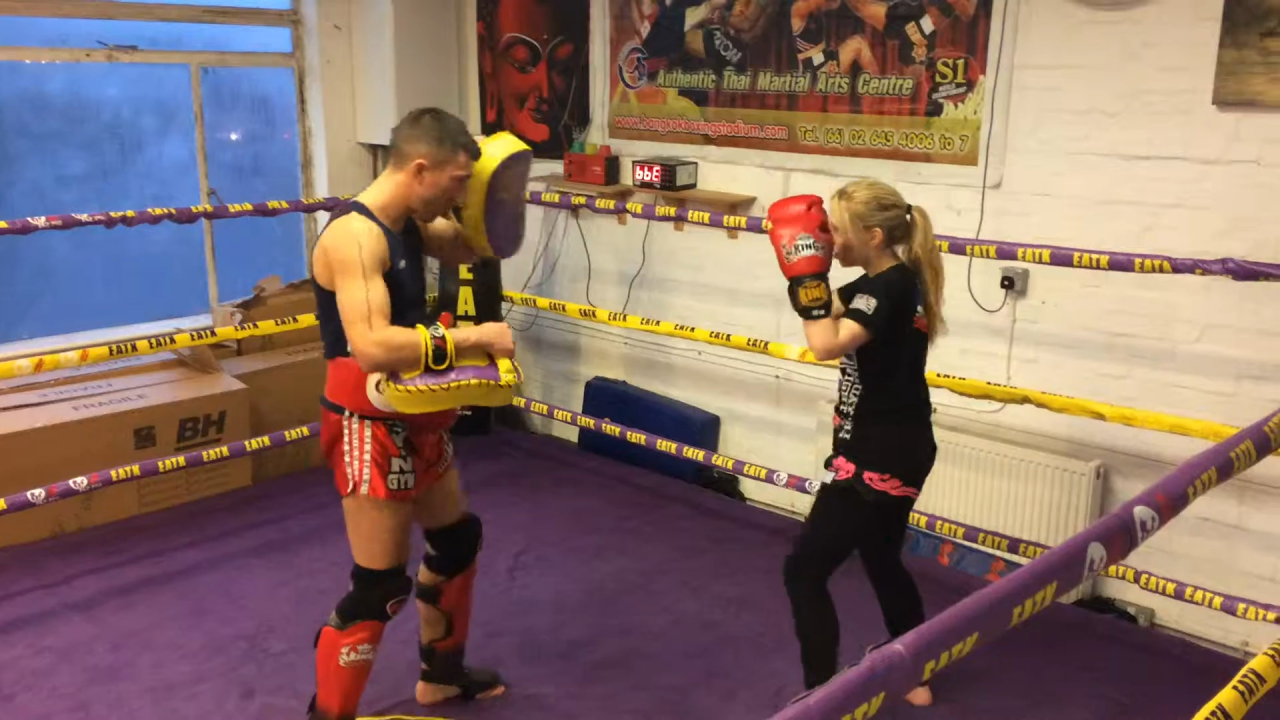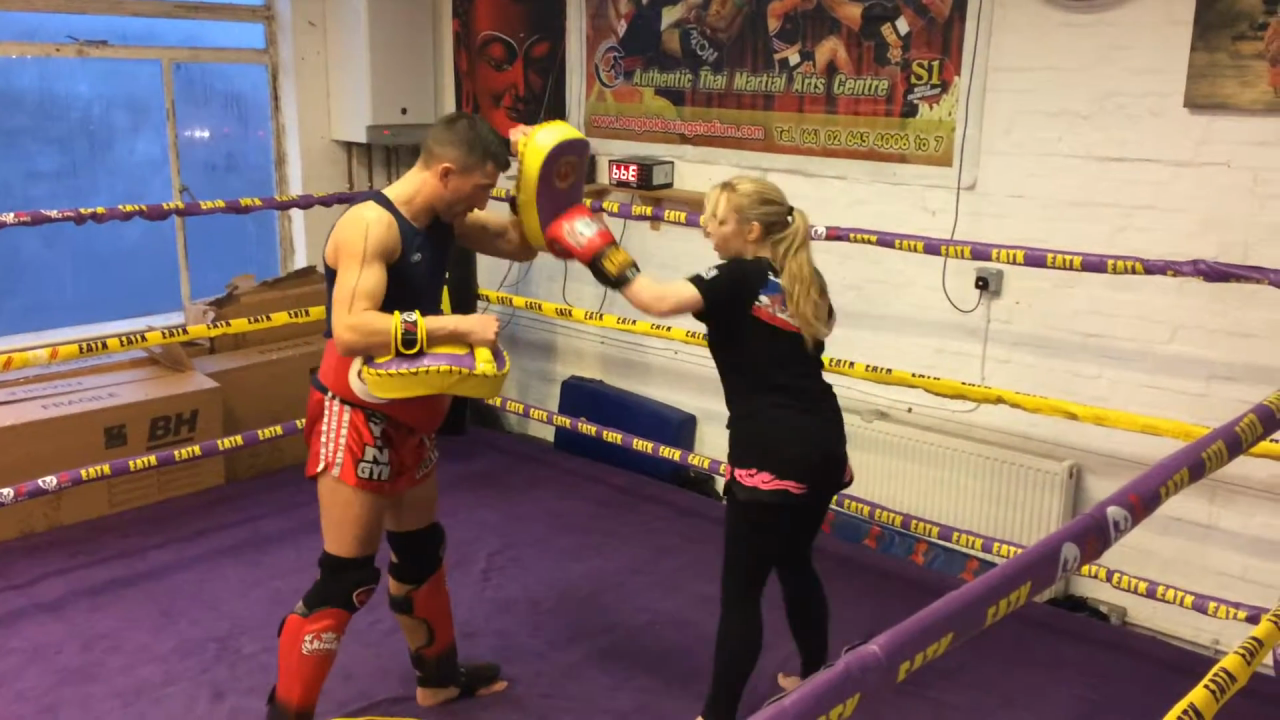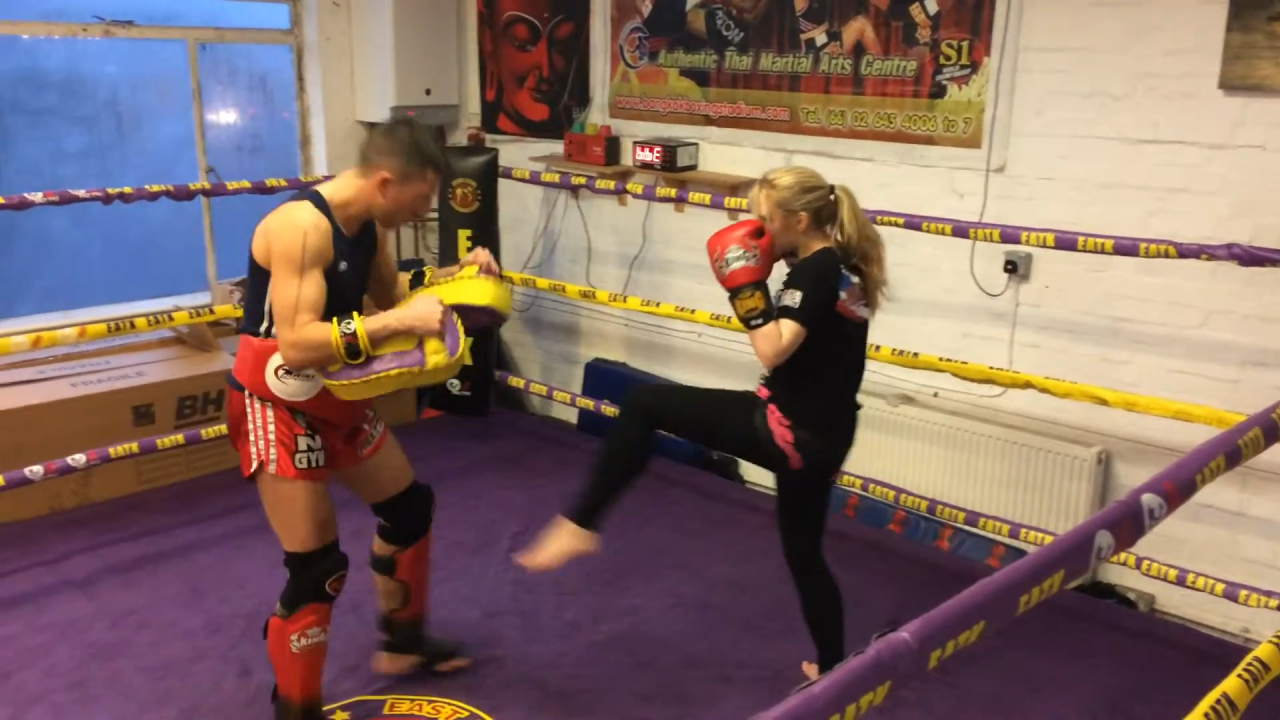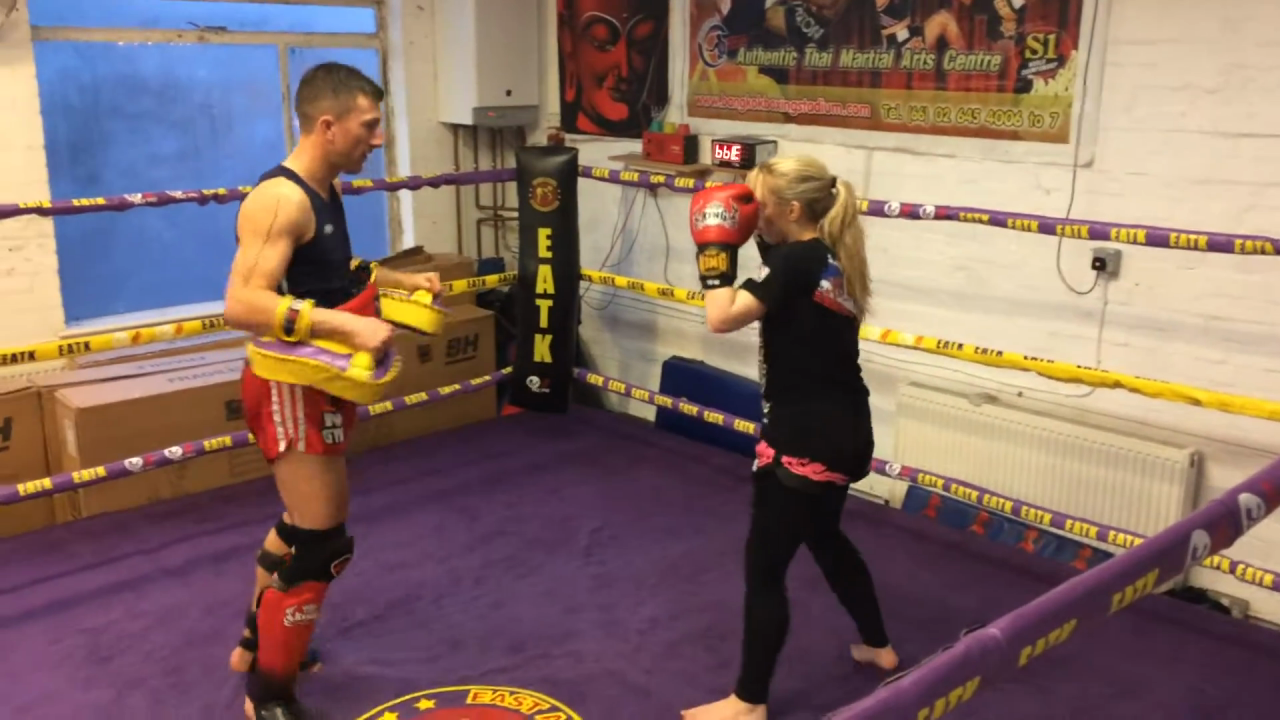
dt=0.7s
person 1, frame 1
left shoulder: (402, 221)
right shoulder: (354, 236)
left elbow: (466, 247)
right elbow: (371, 347)
right wrist: (474, 337)
left hip: (415, 420)
right hip: (370, 428)
left knee: (457, 540)
right knee: (379, 587)
person 1, frame 2
left shoulder: (444, 218)
right shoulder: (370, 225)
left elbow: (522, 243)
right elbow: (349, 331)
right wrist: (454, 325)
left hip: (408, 414)
right hip: (356, 416)
left knee: (421, 548)
right knee: (346, 577)
person 1, frame 3
left shoulder: (367, 224)
right shoulder: (299, 227)
left elbow: (385, 292)
right elbow: (297, 342)
left wrist: (455, 282)
right wrist: (403, 321)
left hip: (336, 400)
right hip: (279, 411)
left knee: (409, 506)
right knee: (317, 569)
left ankle: (404, 640)
person 1, frame 4
left shoulder: (326, 187)
right shoulder: (280, 200)
right elbow: (242, 304)
left wrist: (400, 279)
right wrist: (342, 325)
left hip: (323, 386)
right hip: (292, 390)
left knee: (306, 522)
right knee: (321, 547)
left ankle: (258, 642)
person 2, frame 1
left shoulder: (892, 286)
right shoulder: (885, 281)
left elbow: (826, 345)
right elbow: (833, 317)
left wrist: (806, 269)
right wrist: (801, 264)
left hip: (877, 457)
right hip: (896, 450)
left knee: (803, 570)
right knee: (883, 562)
right ankle: (915, 677)
person 2, frame 2
left shoulder: (737, 279)
right shoulder: (807, 282)
left elbow: (659, 301)
left wrist: (597, 252)
left hip: (769, 453)
right hip: (826, 445)
left knee: (742, 589)
right knee: (794, 563)
person 2, frame 3
left shoulder: (812, 271)
right shoulder: (846, 266)
left elbow: (769, 350)
left wrist: (746, 284)
left hip: (783, 425)
right hip: (823, 439)
left knee: (646, 404)
right knee: (804, 553)
left ankle: (580, 525)
right ankle: (833, 669)
person 2, frame 4
left shoulder: (795, 261)
right shoulder: (831, 258)
left elbow: (721, 317)
left wrist: (715, 247)
right wrist: (761, 242)
left hip: (803, 439)
right hip: (845, 432)
left knee: (764, 567)
right knee: (825, 537)
right ankle: (878, 645)
